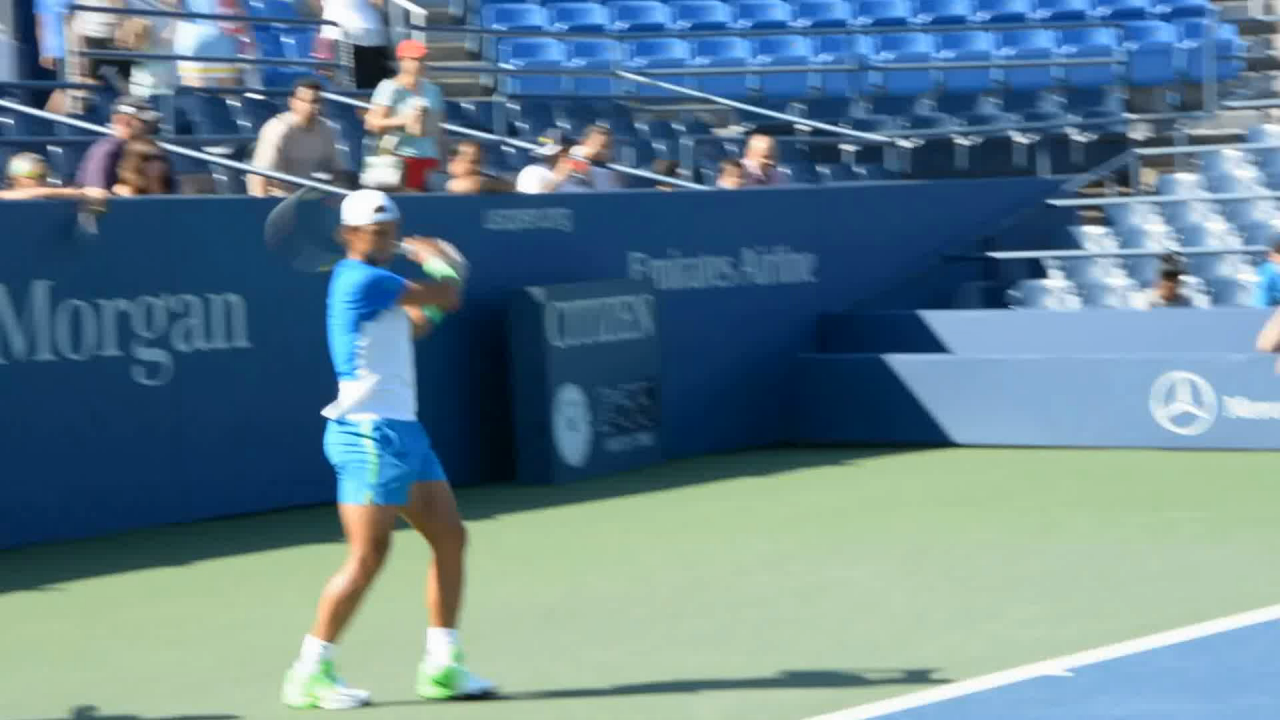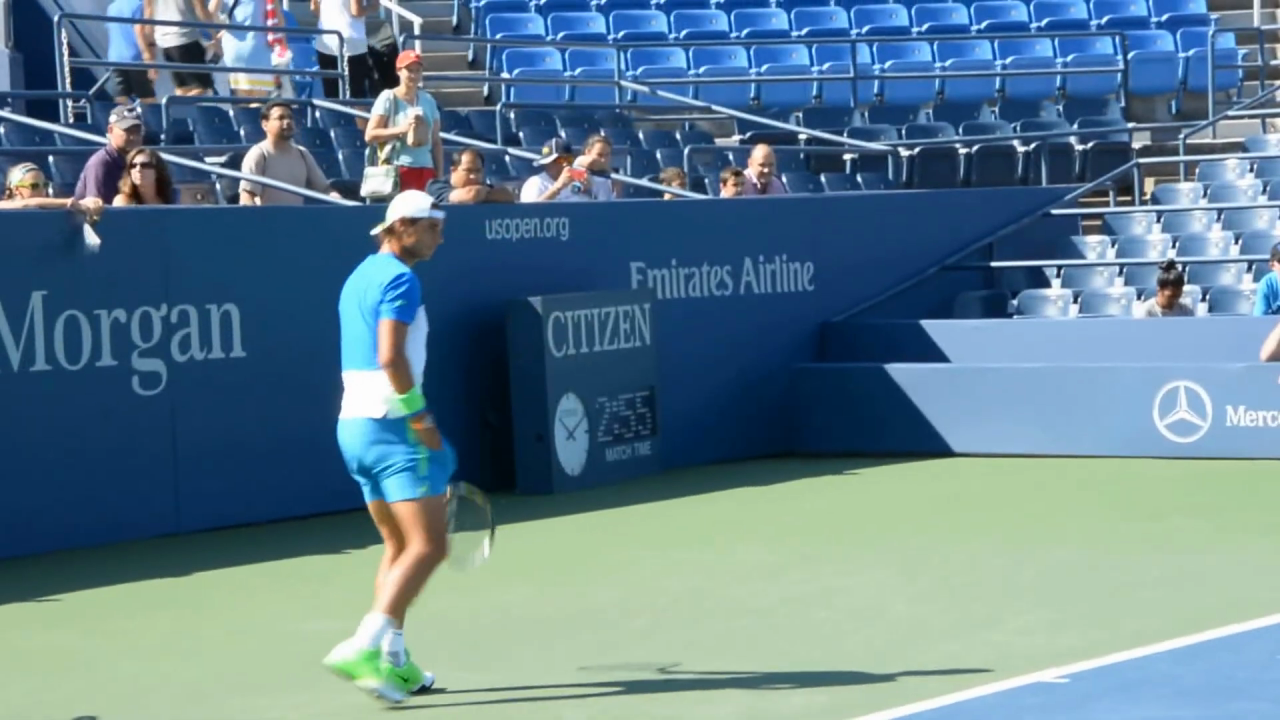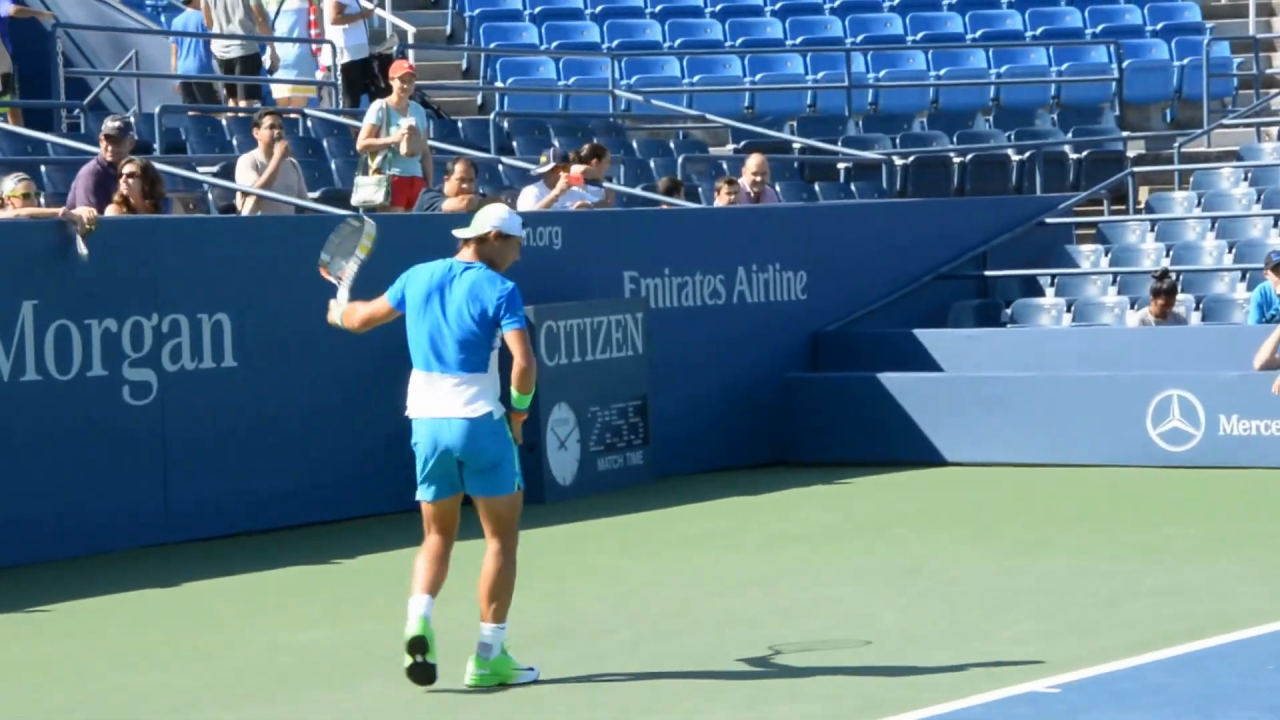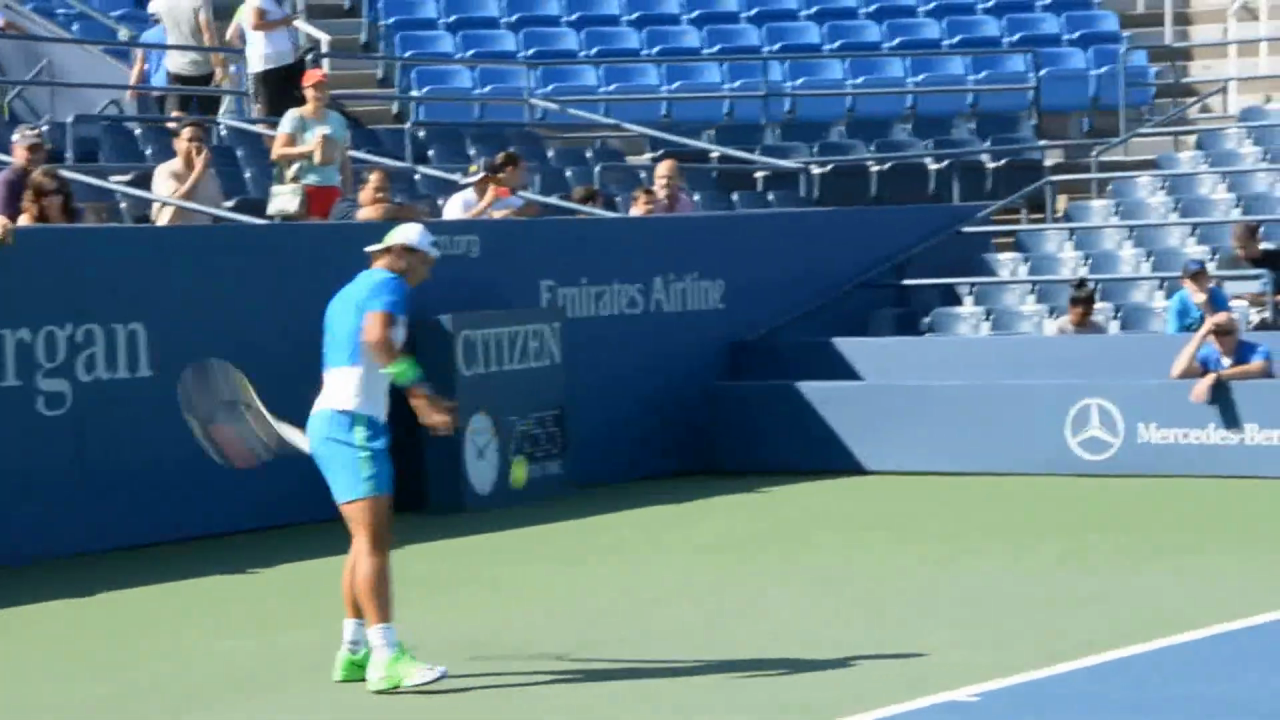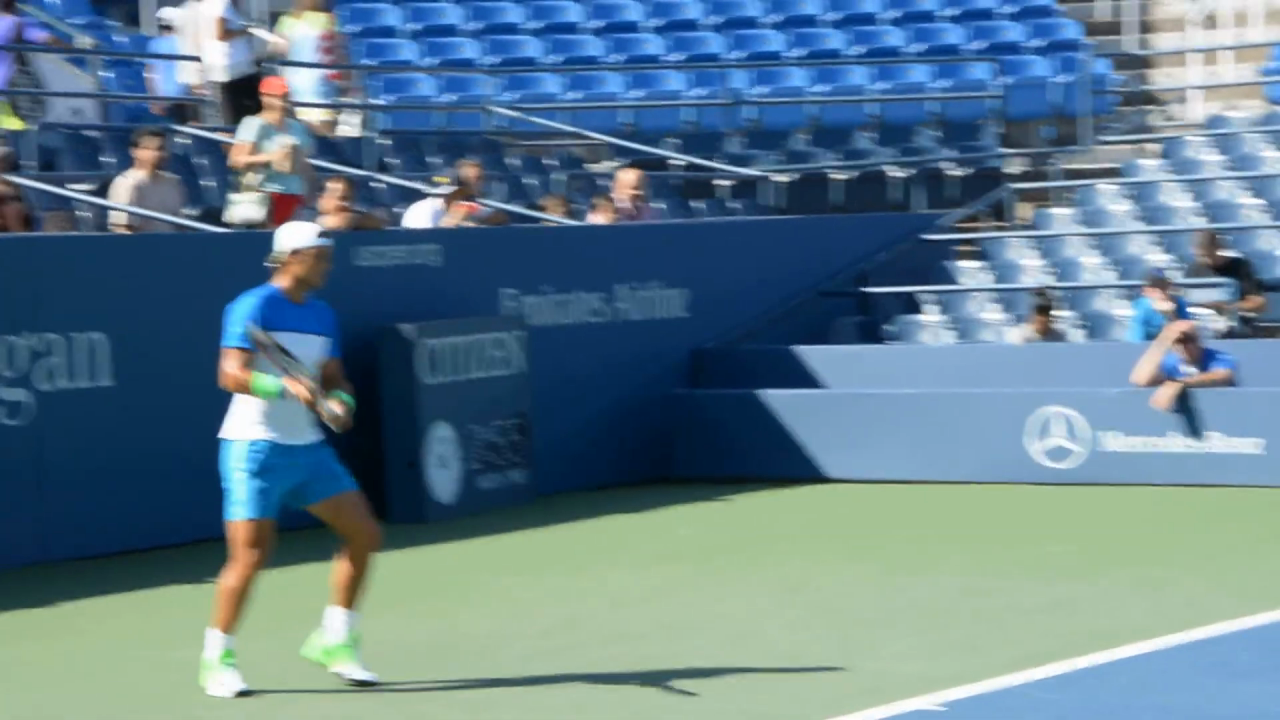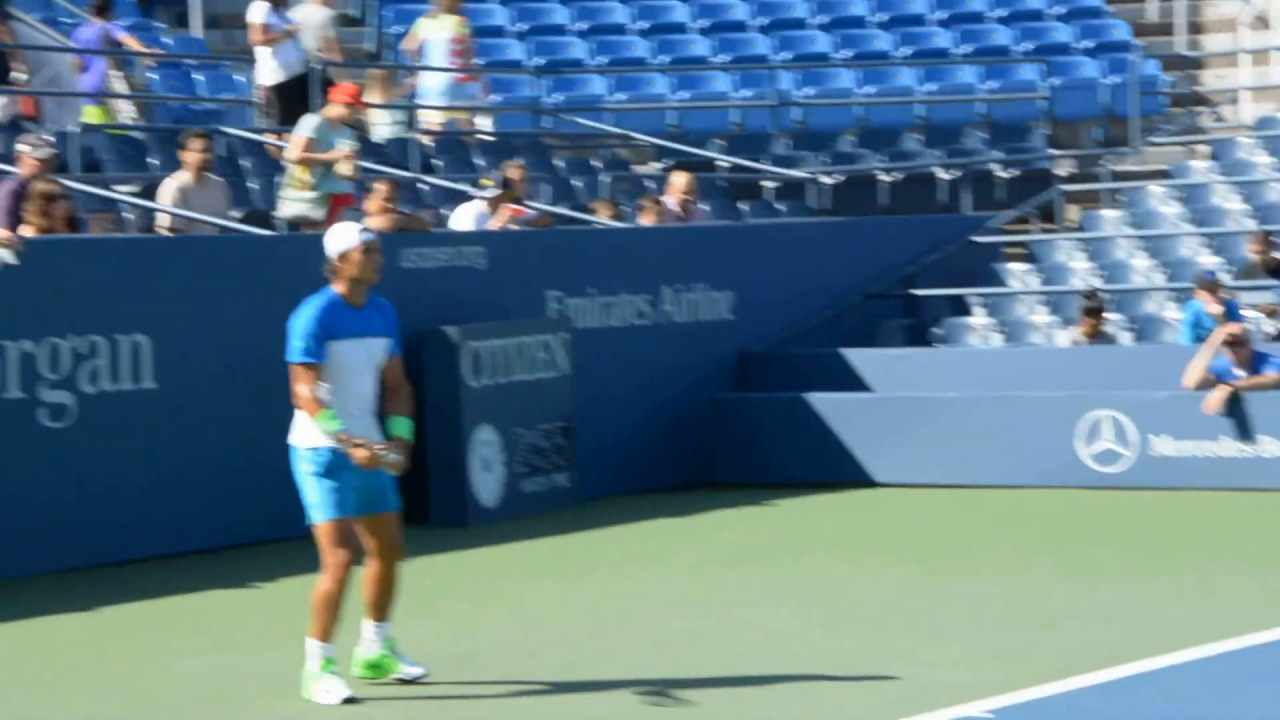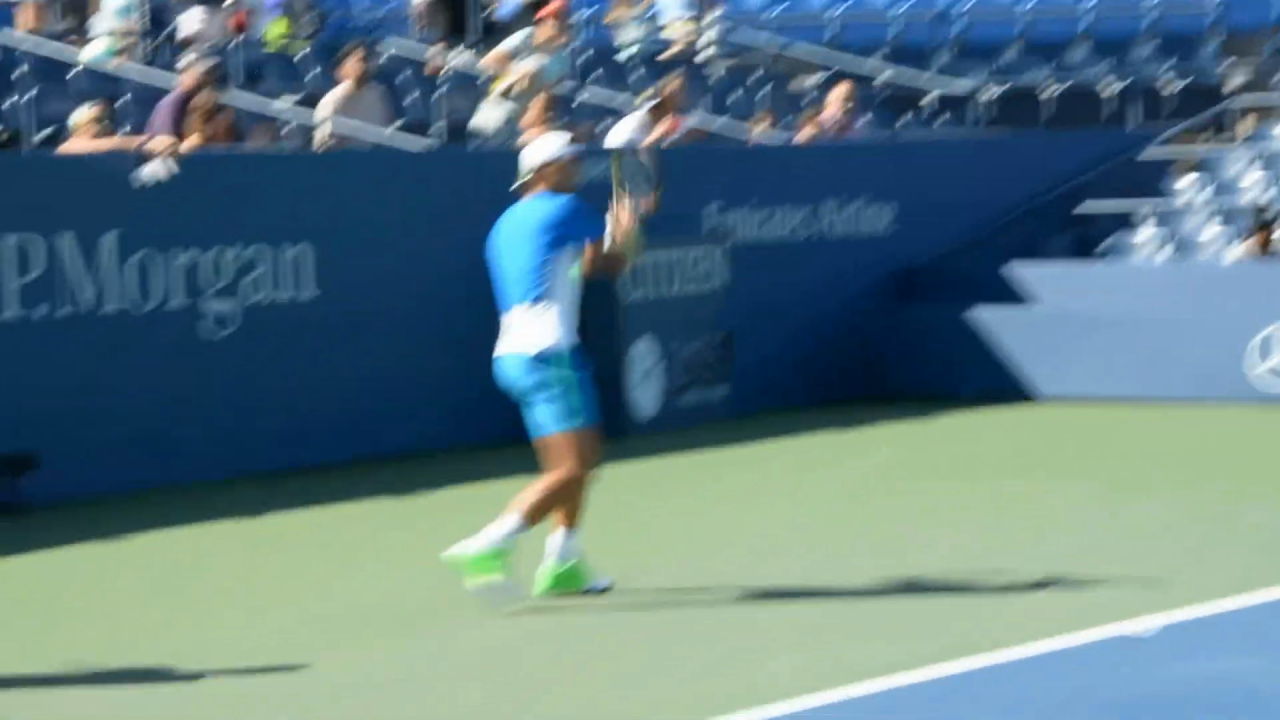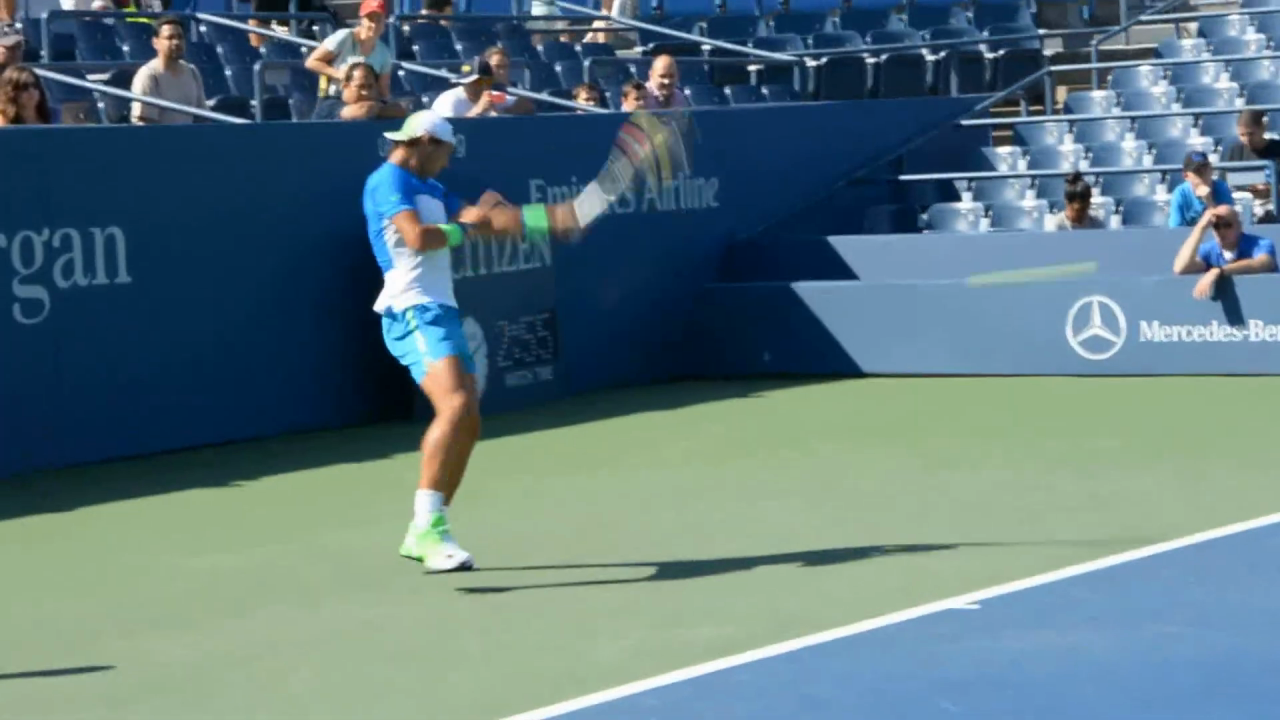
dt=0.7s
person 1, frame 1
left shoulder: (370, 282)
right shoulder: (363, 280)
left elbow: (422, 316)
right elbow: (444, 295)
left wrist: (431, 257)
right wrist: (443, 263)
left hip: (401, 431)
right hip: (370, 434)
left knee: (451, 539)
right knee: (367, 559)
left ankle: (442, 667)
right ankle: (309, 674)
person 1, frame 2
left shoulder: (362, 276)
right shoulder: (400, 278)
right elbow: (392, 358)
right wrist: (421, 417)
left hip: (354, 425)
right hip: (392, 428)
left knee: (400, 546)
right knee: (429, 545)
left ankle: (394, 663)
right ankle: (363, 648)
person 1, frame 3
left shoulder: (417, 278)
right shoulder: (500, 289)
left elbow: (360, 319)
right elbow: (524, 362)
left wrist: (337, 311)
right wrist: (519, 408)
left hip: (427, 424)
right hip: (480, 424)
left knee: (438, 539)
right knee: (501, 541)
left ankle: (418, 619)
right ankle: (489, 658)
person 1, frame 4
left shoulder: (351, 294)
right shoulder: (384, 285)
right elbow: (376, 340)
right wrist: (419, 393)
left hip: (335, 424)
right hip: (351, 423)
left knee: (369, 540)
right knee: (372, 541)
left ankle: (357, 652)
right ankle: (387, 658)
person 1, frame 5
left shoulder: (322, 315)
right shoulder: (252, 307)
left elbow: (335, 379)
right elbow: (232, 374)
left wrist: (339, 405)
right wrist: (287, 388)
left hip: (307, 447)
right hip: (256, 446)
left knee: (364, 535)
right knee: (249, 558)
left ankle: (334, 640)
right ankle: (216, 659)
person 1, frame 6
left shoulder: (383, 313)
right shoulder: (312, 316)
left elbow: (395, 384)
right elbow: (304, 394)
left wrist: (400, 439)
right wrist: (348, 444)
left hip: (369, 449)
right hip: (321, 451)
left knee: (387, 551)
right knee: (339, 559)
left ankle: (375, 650)
right ankle: (317, 668)
person 1, frame 7
left shoulder: (509, 224)
right shoulder: (564, 207)
right elbow: (601, 261)
left wrist: (606, 257)
right wrist: (623, 233)
left hip: (516, 356)
right hip: (545, 355)
left knee: (583, 455)
right knee: (567, 469)
left ankle: (562, 564)
right ankle: (485, 548)
person 1, frame 8
left shoulder: (429, 188)
right shoulder: (387, 180)
left elbow: (492, 221)
right elbow: (417, 237)
left wrist: (551, 218)
right wrist: (467, 225)
left hip: (438, 312)
right hip: (416, 314)
left knee: (464, 425)
right knee: (457, 410)
left ankle: (429, 531)
right ankle: (426, 528)
